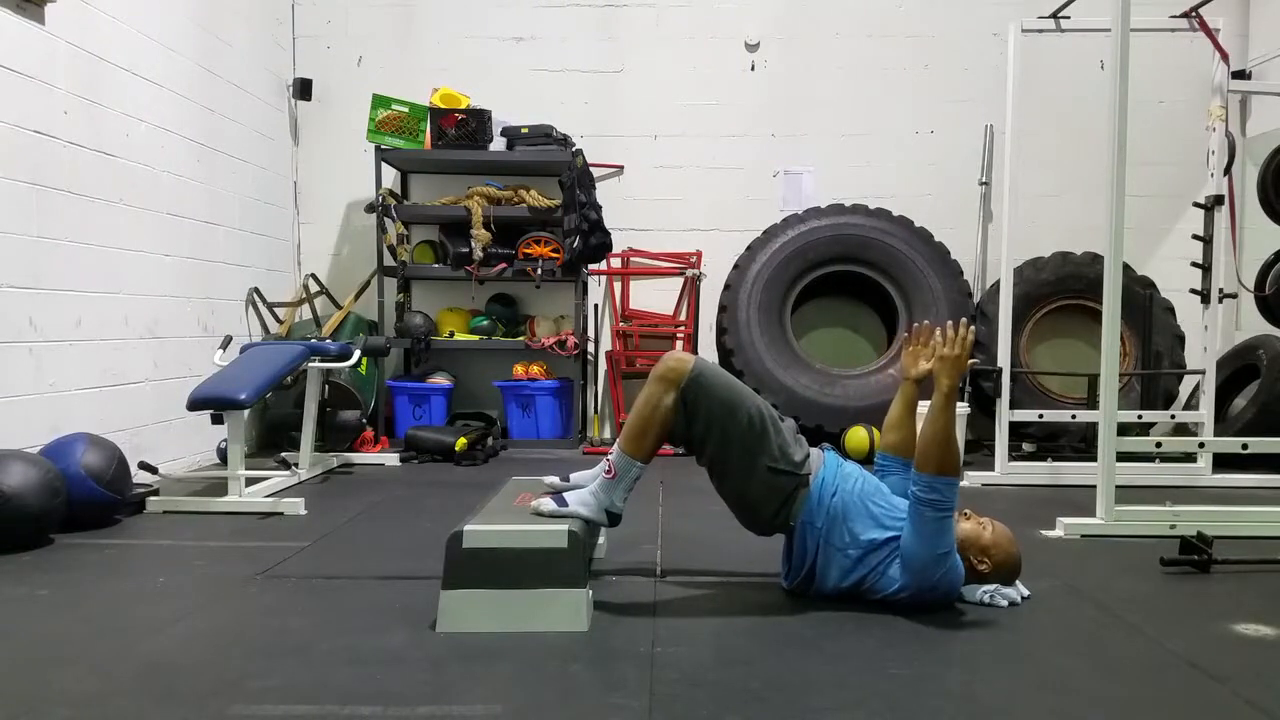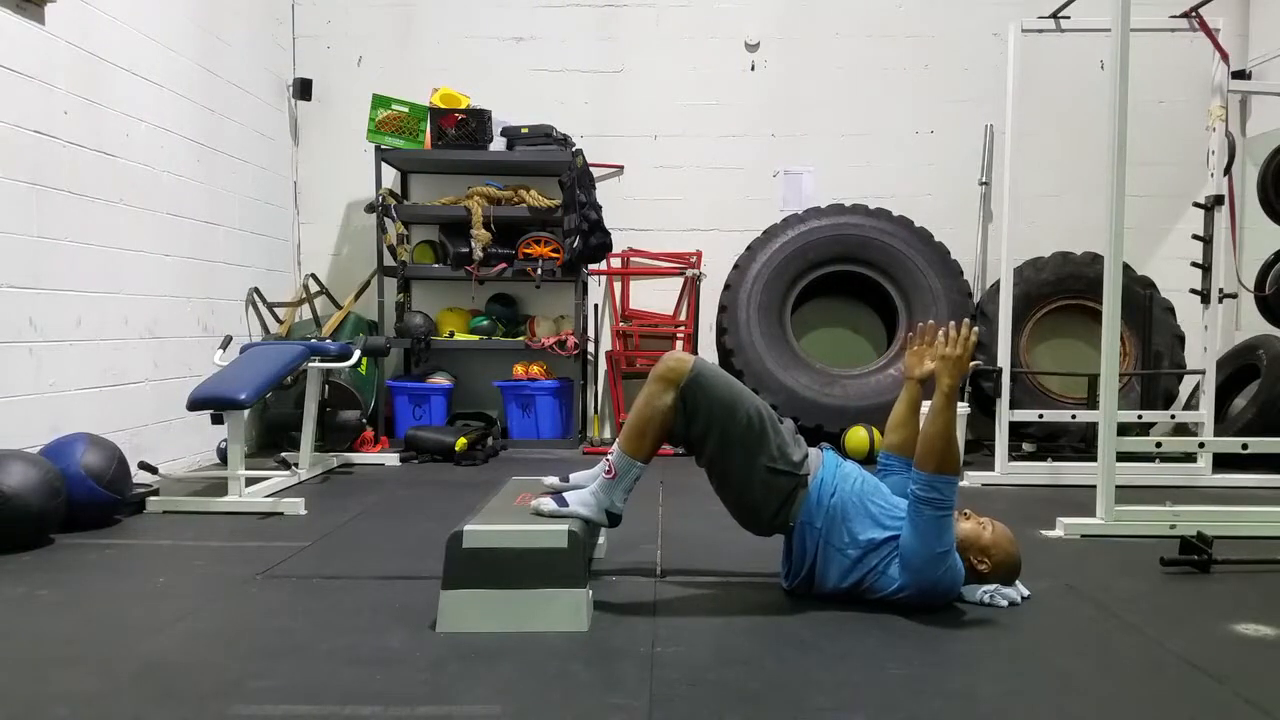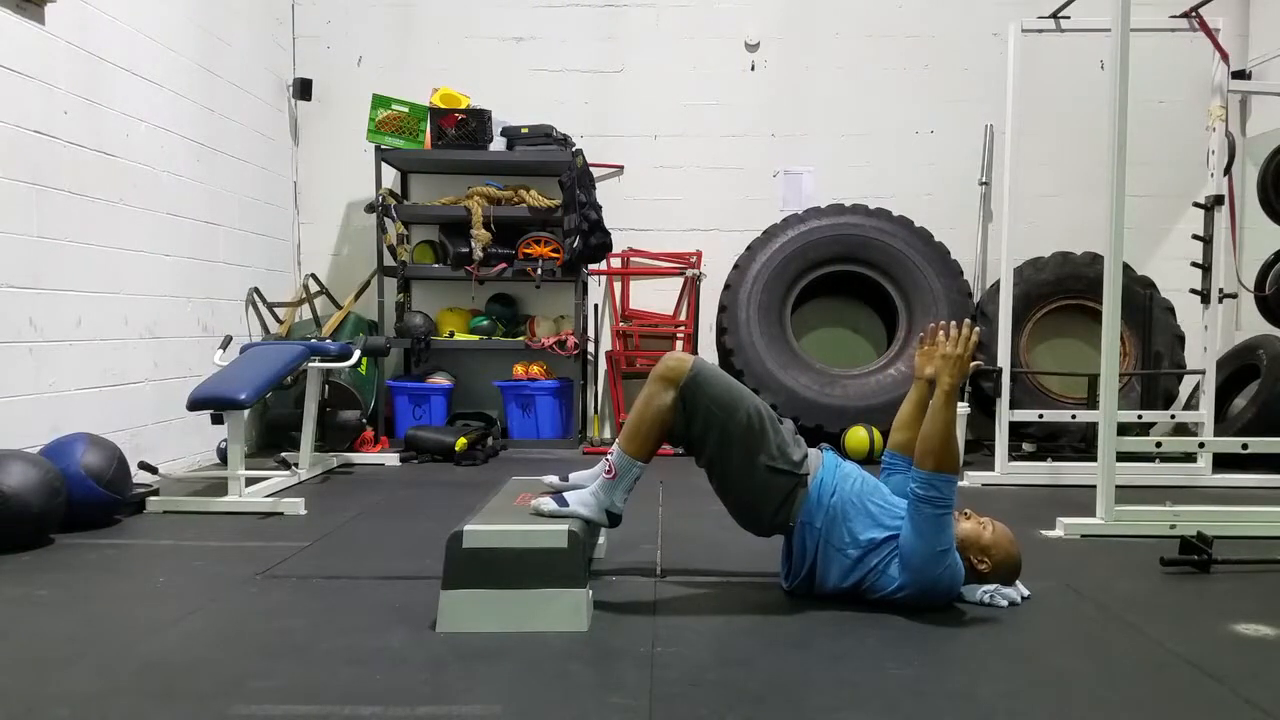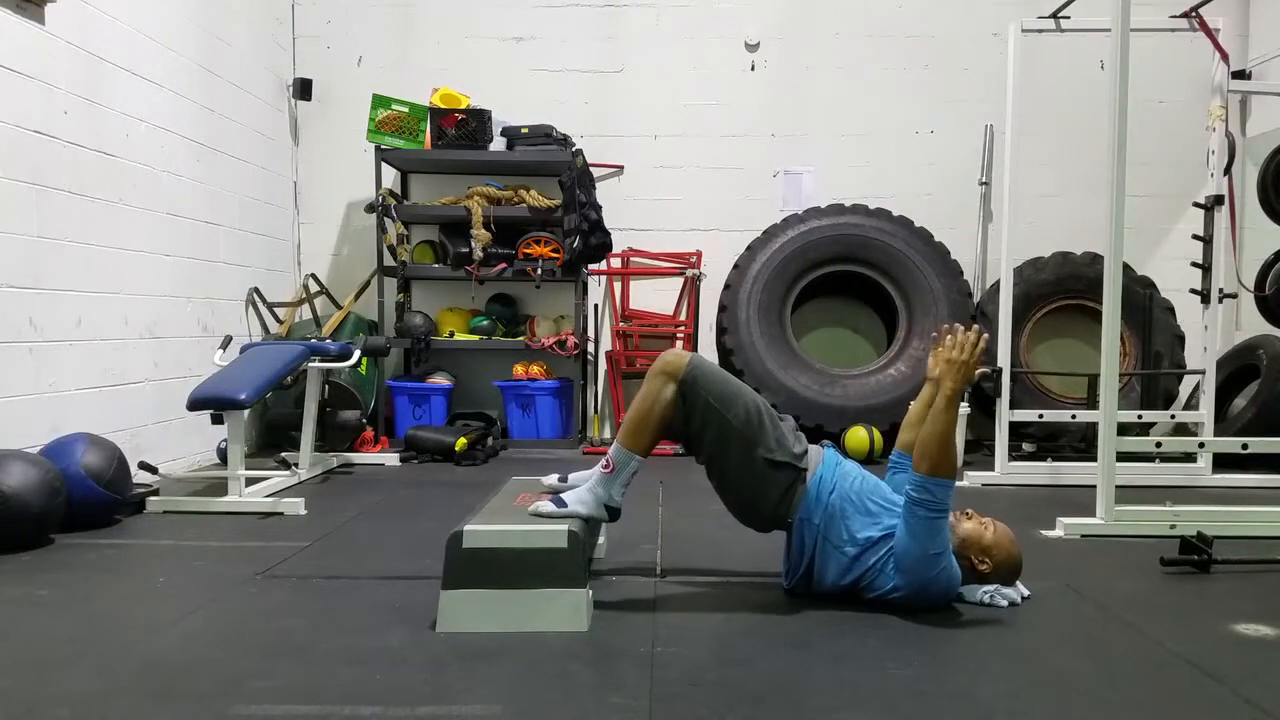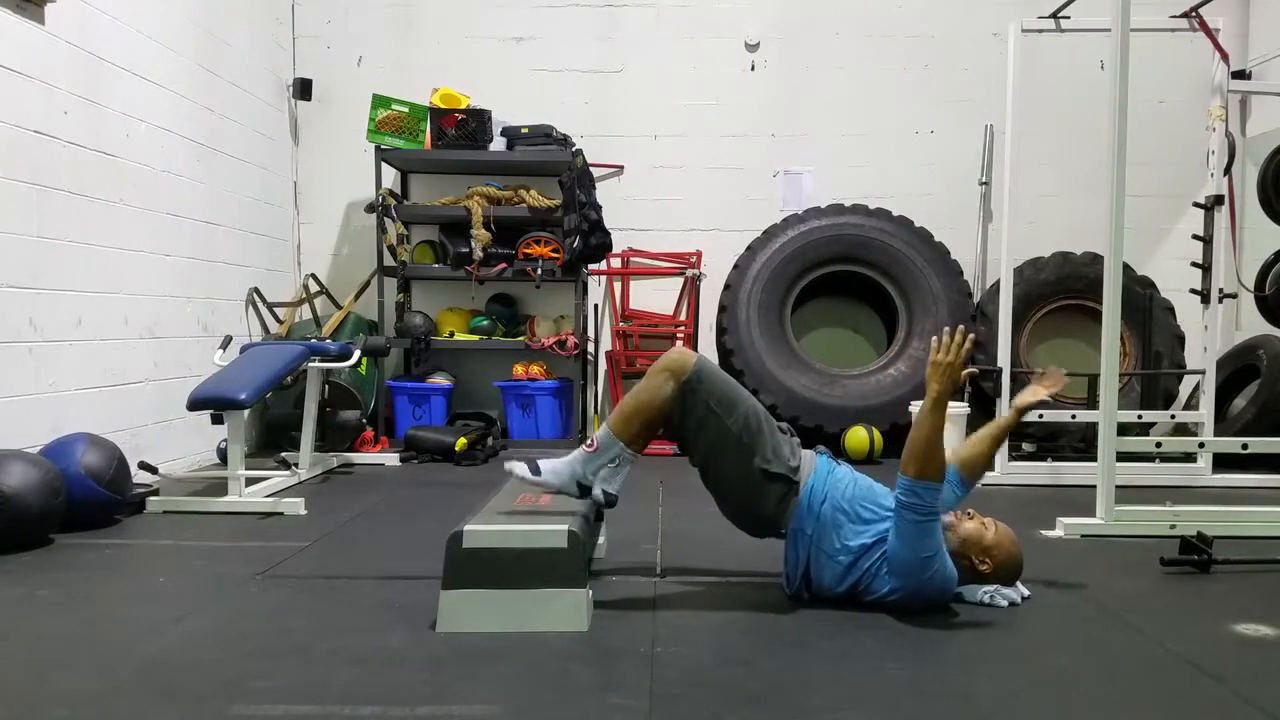
dt=0.3s
person 1, frame 1
left shoulder: (935, 573)
right shoulder: (912, 526)
left elbow: (937, 487)
right elbow: (897, 465)
left wrist: (946, 391)
right wrist: (910, 383)
left hip: (788, 488)
right hip: (802, 476)
left knee: (677, 372)
right knee: (682, 386)
left ankle: (605, 497)
right ankle: (607, 476)
person 1, frame 2
left shoulder: (935, 573)
right shoulder: (912, 524)
left elbow: (936, 487)
right elbow: (898, 464)
left wrist: (946, 390)
right wrist: (914, 383)
left hip: (787, 488)
right hip: (803, 471)
left knee: (676, 371)
right knee: (678, 382)
left ankle: (605, 496)
right ankle: (607, 476)
person 1, frame 3
left shoulder: (935, 574)
right shoulder: (910, 519)
left elbow: (935, 485)
right elbow: (901, 464)
left wrist: (947, 390)
right wrist: (923, 383)
left hip: (785, 488)
right hip: (800, 476)
left knee: (675, 372)
right knee: (679, 387)
left ankle: (605, 497)
right ankle: (607, 476)
person 1, frame 4
left shoulder: (932, 574)
right shoulder: (918, 529)
left elbow: (930, 490)
right elbow: (908, 465)
left wrist: (950, 394)
right wrist: (933, 383)
left hip: (787, 483)
right hip: (797, 475)
left knee: (675, 368)
right knee: (677, 384)
left ankle: (604, 493)
right ankle: (606, 475)
person 1, frame 5
left shoulder: (926, 574)
right shoulder: (939, 536)
left elbow: (920, 492)
right elbow: (953, 474)
left wrist: (937, 398)
right wrist: (1017, 409)
left hip: (778, 488)
right hip: (797, 470)
left knee: (678, 366)
right knee: (679, 380)
left ankle: (578, 469)
right ankle: (605, 477)
